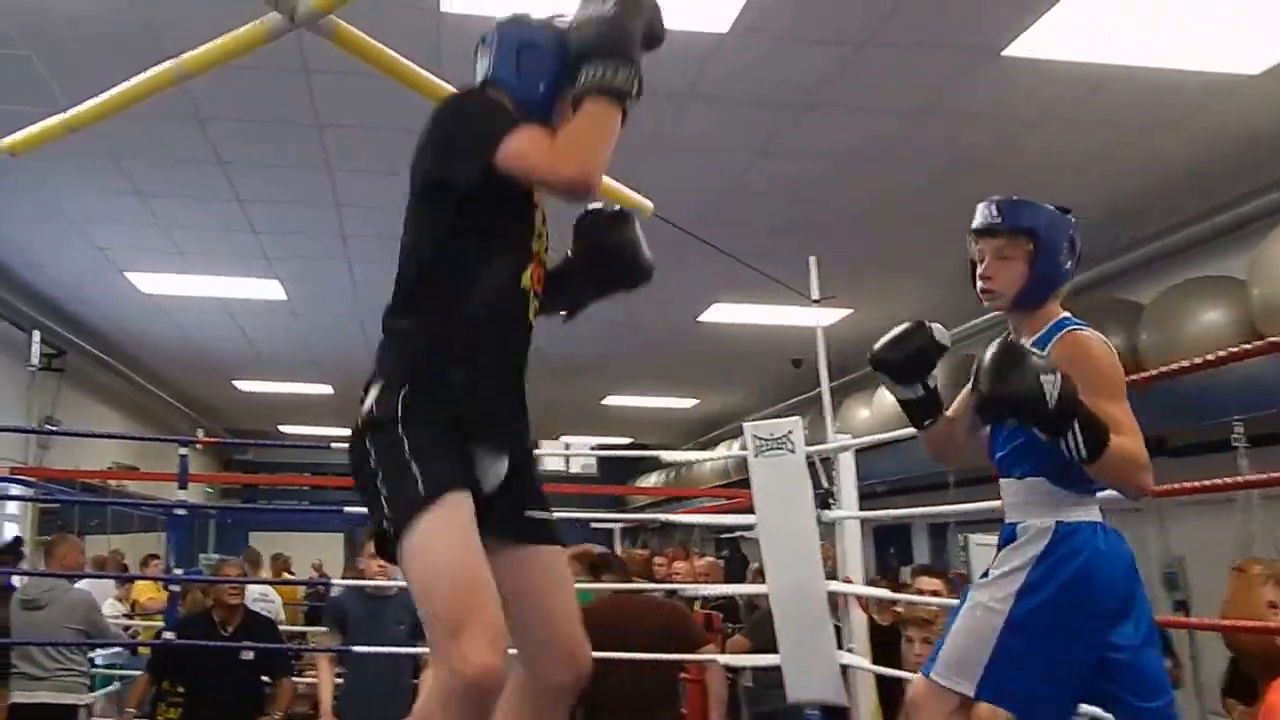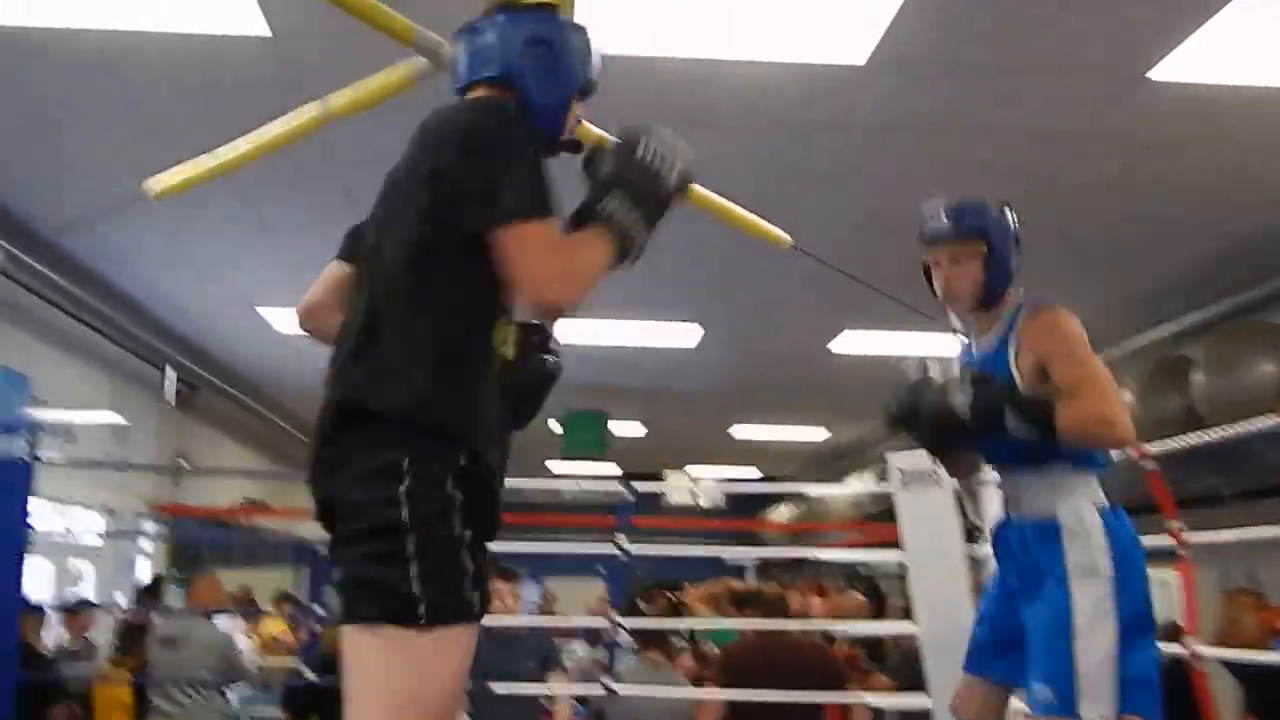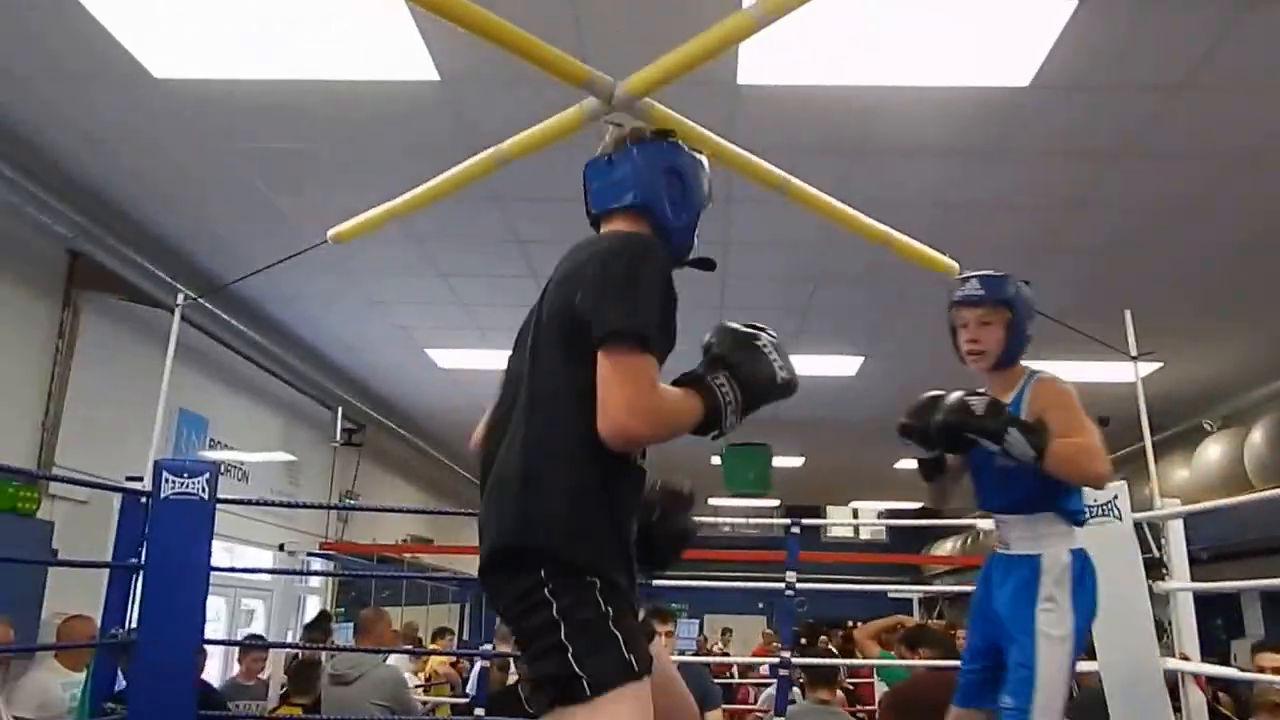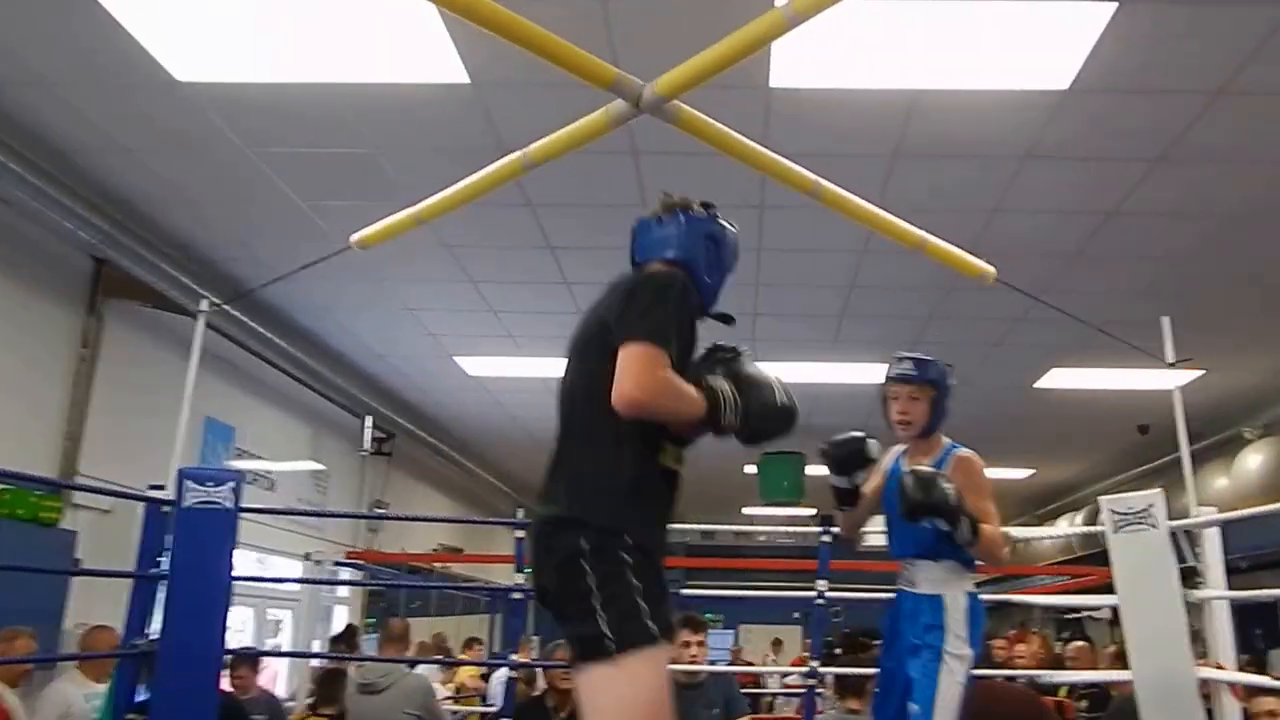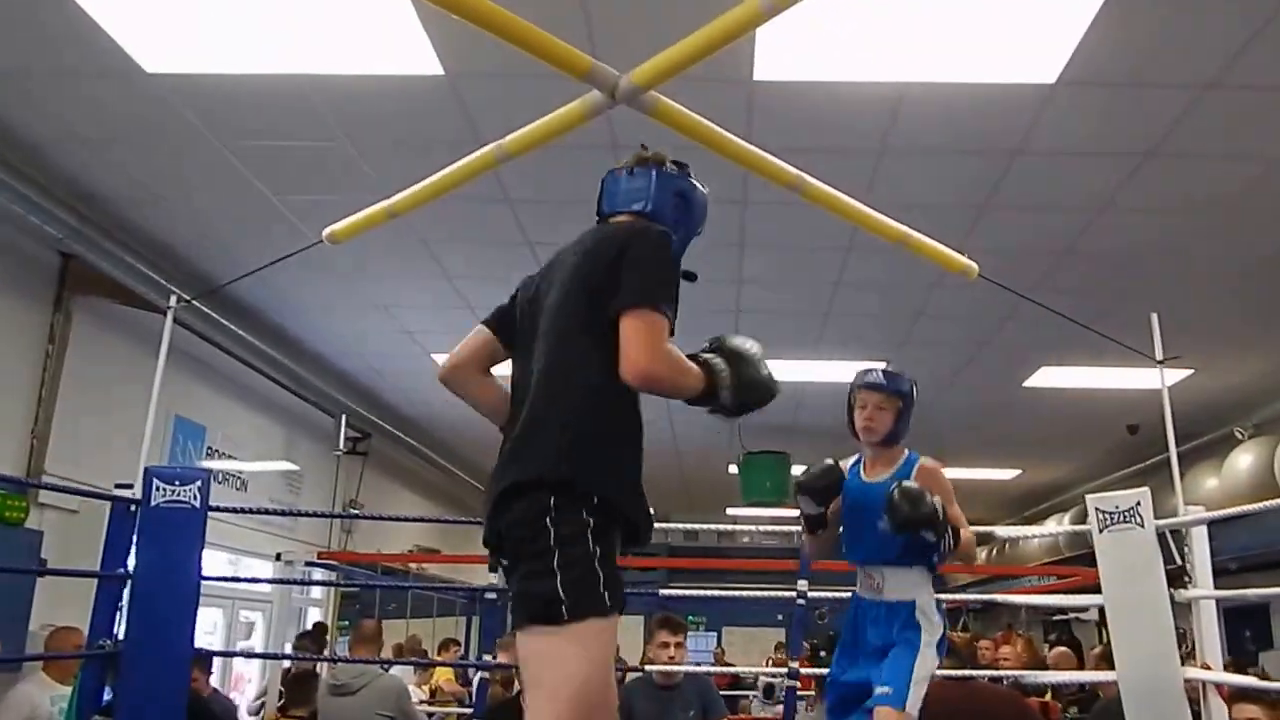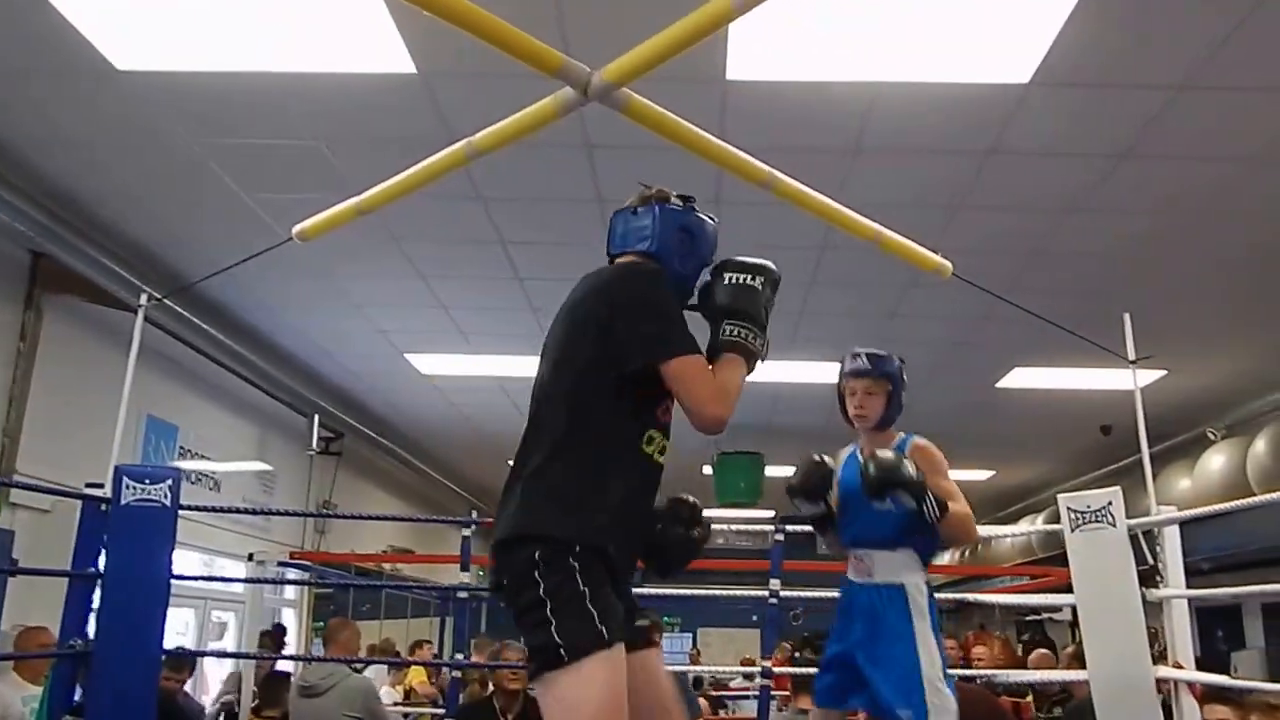
dt=0.4s
person 1, frame 1
left shoulder: (499, 166)
right shoulder: (468, 116)
right elbow: (574, 168)
left wrist: (586, 274)
right wrist: (608, 67)
left hip: (487, 433)
right hip: (415, 416)
left knee: (561, 662)
right knee: (474, 661)
person 1, frame 2
left shoulder: (440, 147)
right shoulder: (491, 128)
right elbow: (547, 287)
right wrist: (621, 212)
left hip: (382, 452)
right hip: (412, 454)
person 1, frame 3
left shoulder: (578, 274)
right shoulder: (631, 258)
left elbow: (485, 441)
right elbow: (623, 420)
right wrist: (724, 387)
left hip: (576, 557)
right hip: (562, 564)
person 1, frame 4
left shoulder: (621, 310)
right shoulder: (657, 287)
right elbow: (633, 394)
left wrist: (707, 405)
right wrist: (729, 399)
left hip: (607, 539)
right hip: (599, 541)
person 1, frame 5
left shoulder: (560, 266)
right shoulder: (645, 242)
left elbow: (458, 369)
right elbow: (644, 364)
right wrist: (720, 377)
left hip: (539, 499)
right hip: (568, 499)
person 1, frame 6
left shoulder: (600, 299)
right shoulder: (633, 284)
right elbow: (710, 411)
left wrist: (643, 520)
right wrist: (741, 331)
left hip: (589, 549)
right hip: (556, 547)
person 2, frame 1
left shoulder: (1079, 349)
right shoulder: (1010, 350)
left elbow: (1138, 479)
right elbow: (947, 447)
left wrist: (1057, 409)
right wrist: (911, 382)
left hip: (1051, 548)
right hip: (1085, 552)
person 2, frame 2
left shoulder: (1045, 328)
right shoulder: (971, 356)
left elbow: (1115, 426)
right elbow: (967, 467)
left wrist: (1004, 409)
right wrist: (937, 431)
left hip: (1075, 539)
right hip: (1023, 544)
person 2, frame 3
left shoulder: (1047, 391)
right shoulder: (979, 405)
left elbow: (1096, 468)
right elbow: (941, 495)
left wrist: (1005, 430)
right wrist: (930, 449)
left hip: (1050, 570)
right hip: (1002, 569)
person 2, frame 4
left shoulder: (961, 464)
right shoulder: (890, 461)
left elbow: (997, 551)
right elbow: (850, 528)
left wrist: (954, 515)
right wrist: (843, 478)
left hip: (946, 611)
right hip: (906, 607)
person 2, frame 5
left shoulder: (923, 473)
right shoulder: (844, 473)
left elbow: (969, 552)
right elbow: (816, 548)
left wrist: (935, 526)
right wrist: (812, 506)
left hip: (911, 617)
right hip: (863, 614)
person 2, frame 6
left shoulder: (917, 452)
right shoulder: (845, 461)
left elbow: (967, 530)
left wrist: (917, 492)
right wrist: (814, 504)
left hip: (902, 599)
right hip: (855, 598)
